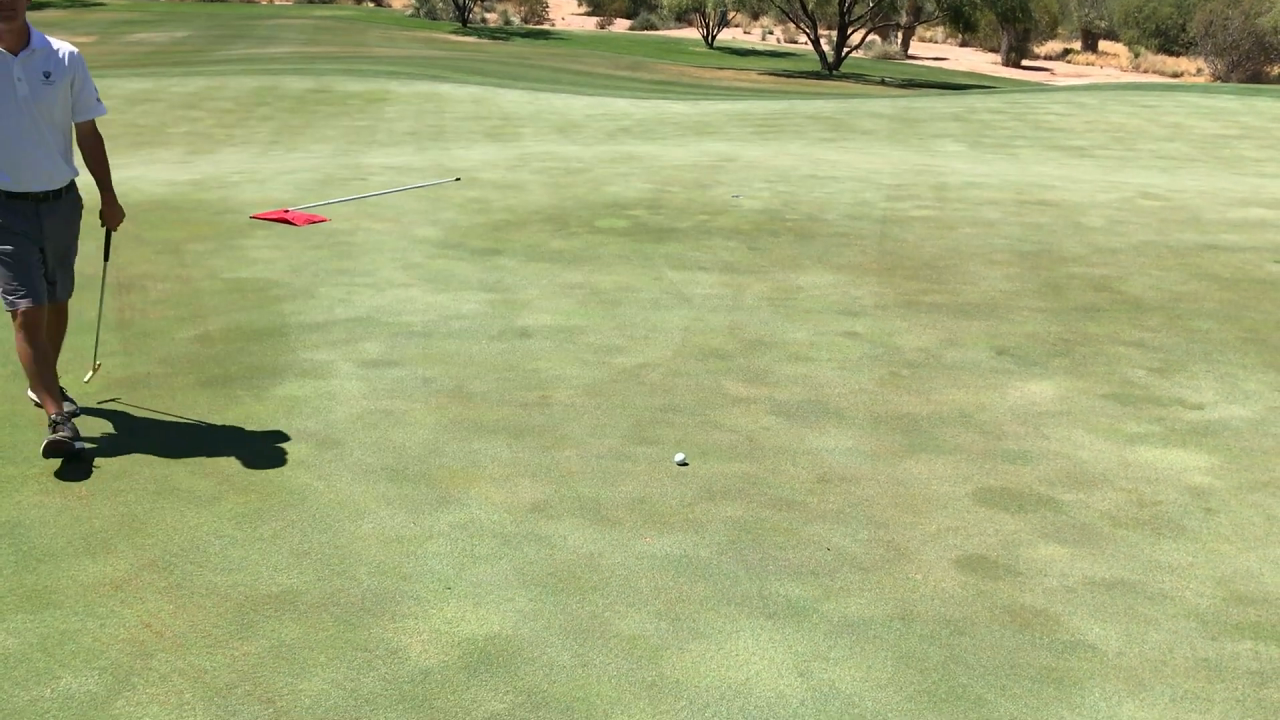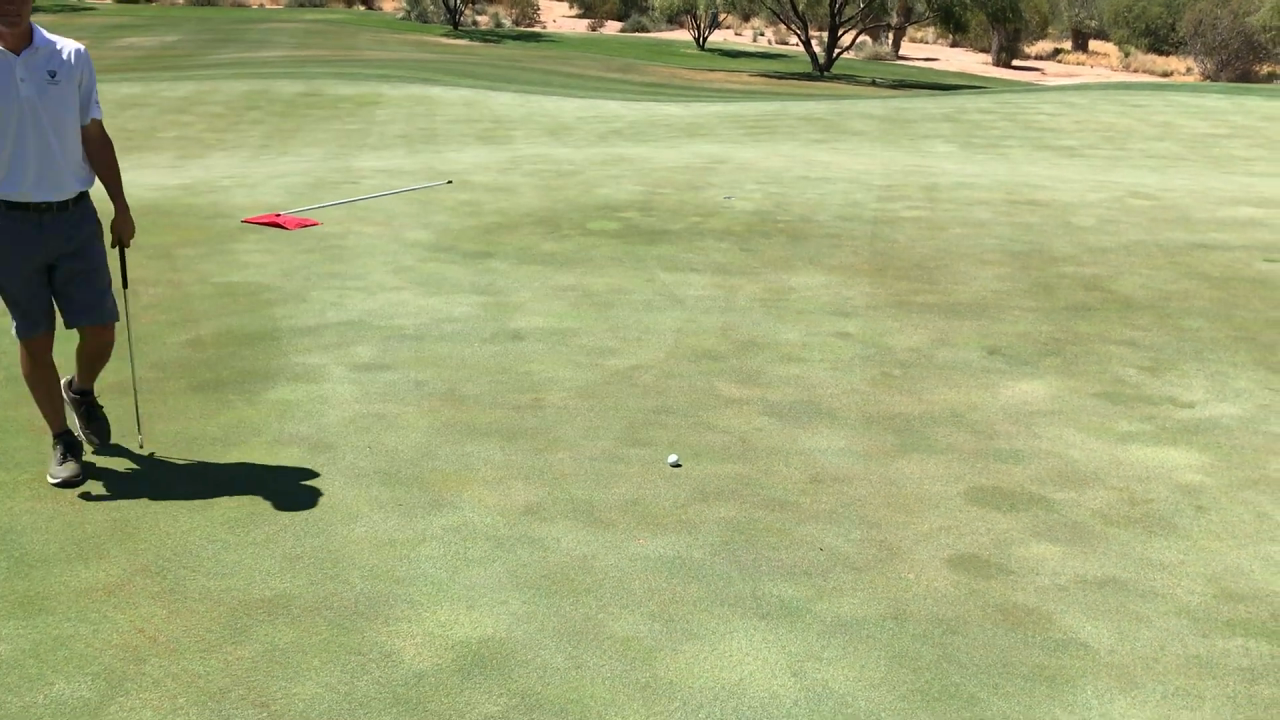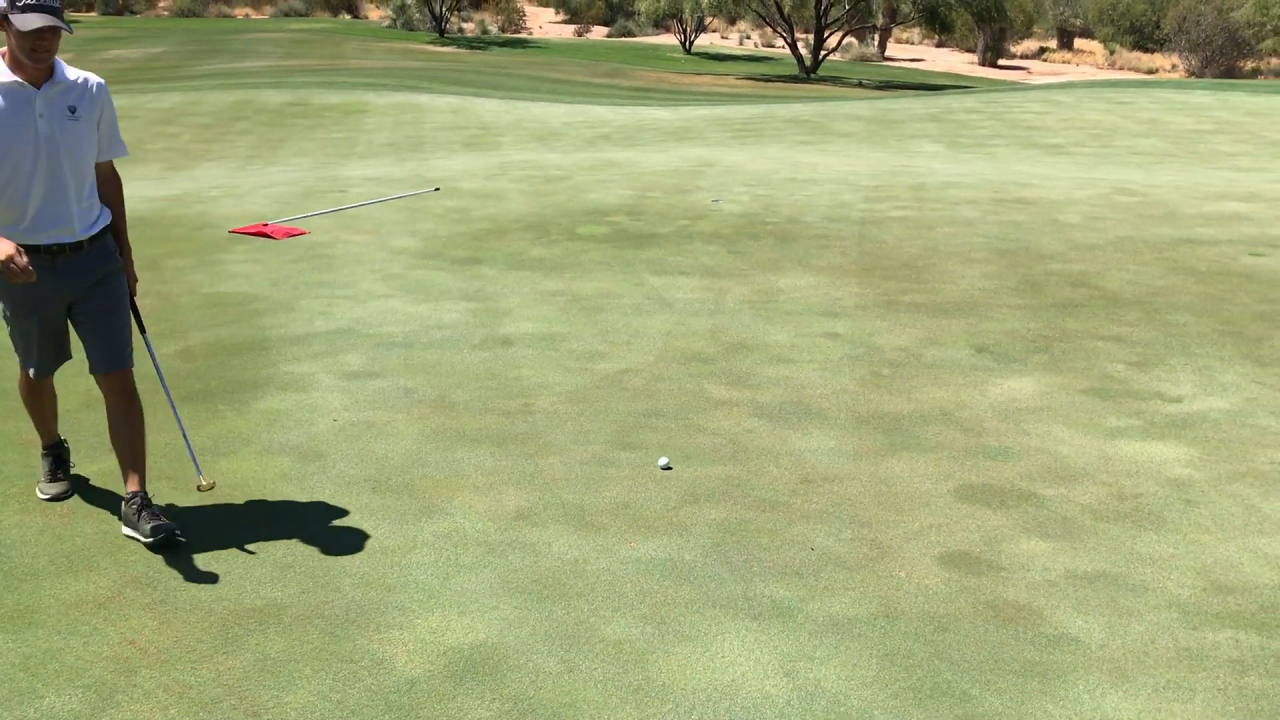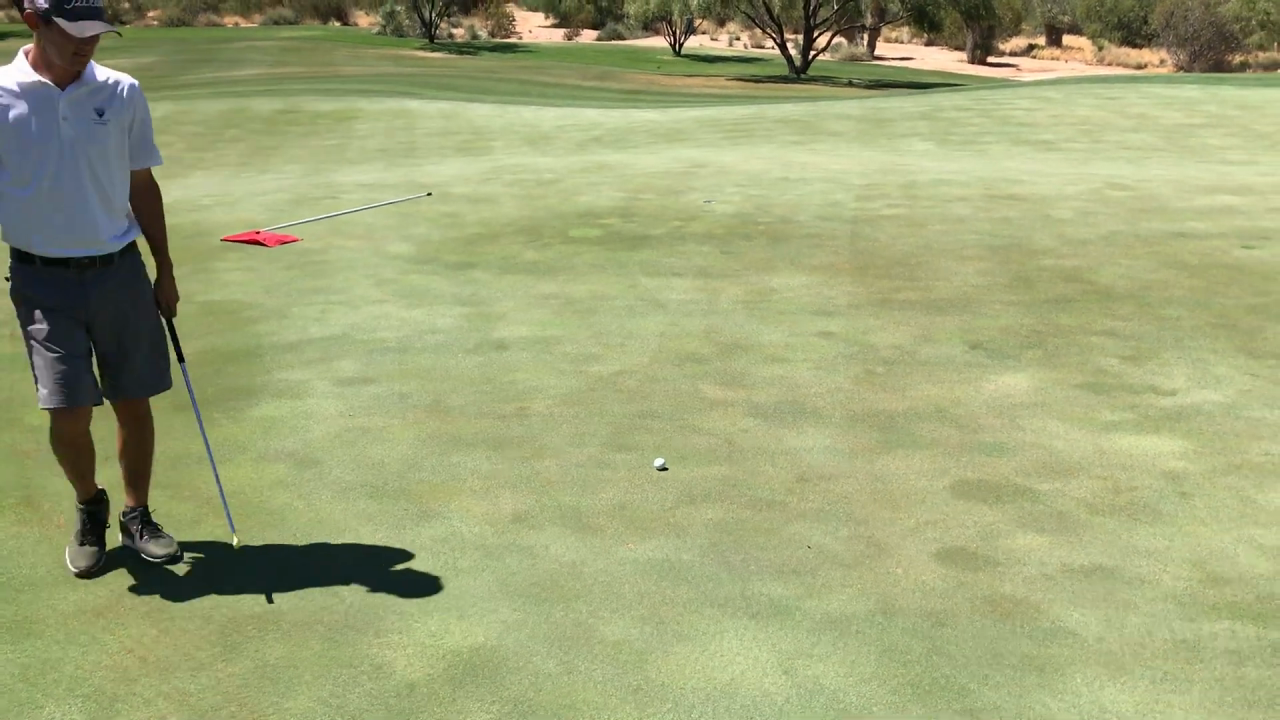
dt=0.3s
person 1, frame 1
left shoulder: (65, 58)
left elbow: (87, 133)
left wrist: (108, 196)
left hip: (60, 202)
left knee: (56, 304)
left ankle: (43, 380)
right ankle: (60, 423)
person 1, frame 2
left shoulder: (71, 57)
left elbow: (94, 138)
left wrist: (121, 209)
left hip: (74, 217)
left knee: (100, 330)
left ankle: (80, 389)
right ankle: (63, 440)
person 1, frame 3
left shoulder: (91, 92)
left wrist: (125, 253)
left hip: (94, 257)
left knee: (117, 378)
left ankle: (137, 500)
right ankle: (53, 450)
person 1, frame 4
left shoulder: (122, 92)
left elbow: (143, 187)
left wrist: (164, 270)
left hip: (120, 272)
left knee: (133, 403)
right knee: (68, 416)
left ankle: (136, 515)
right ankle: (90, 504)
